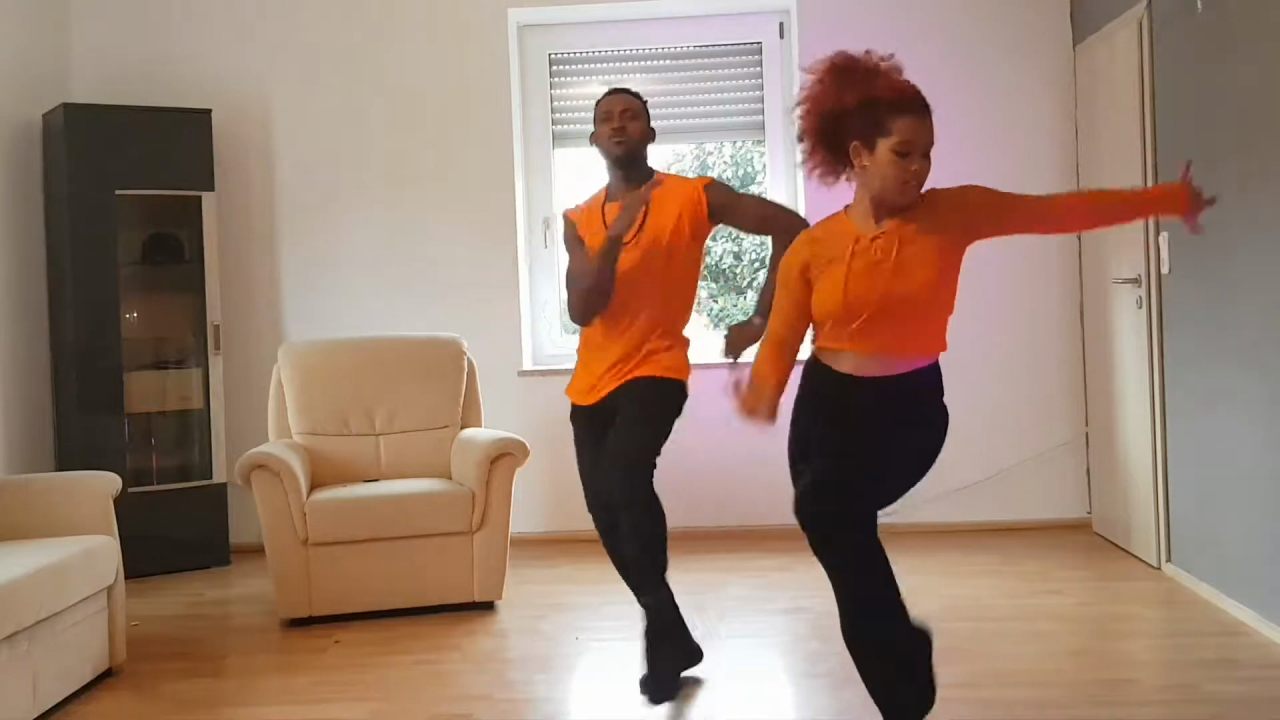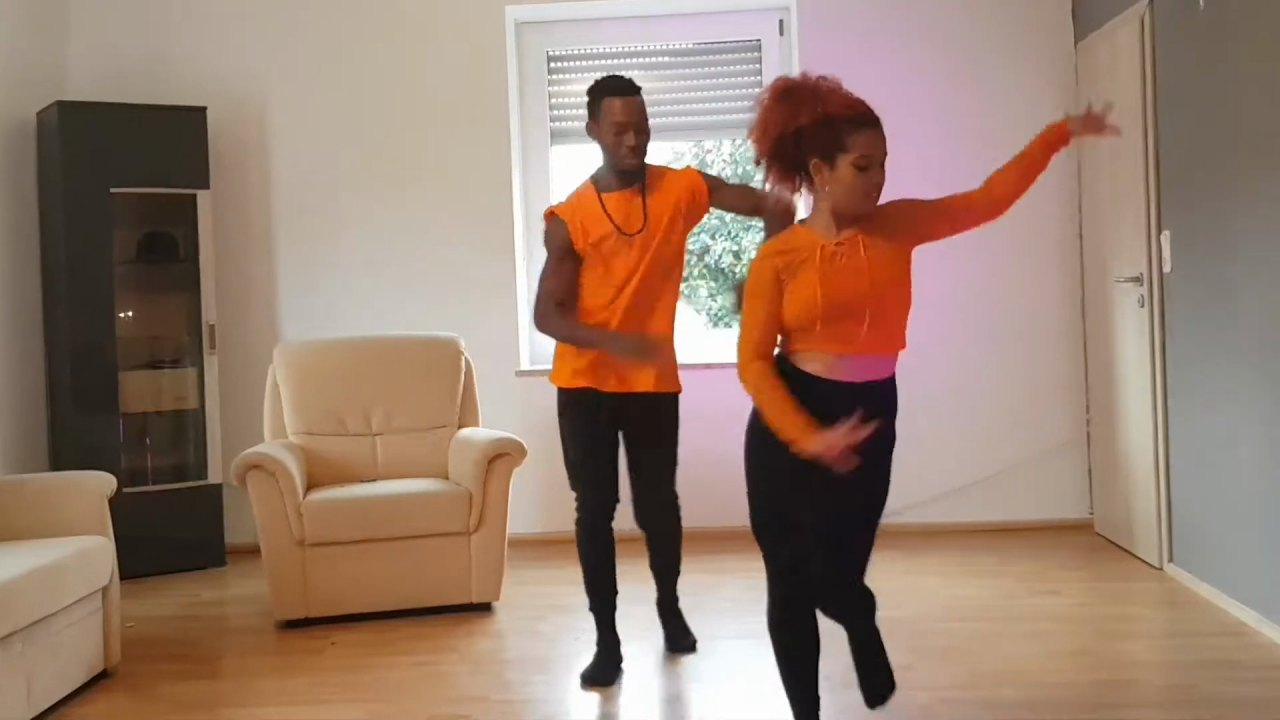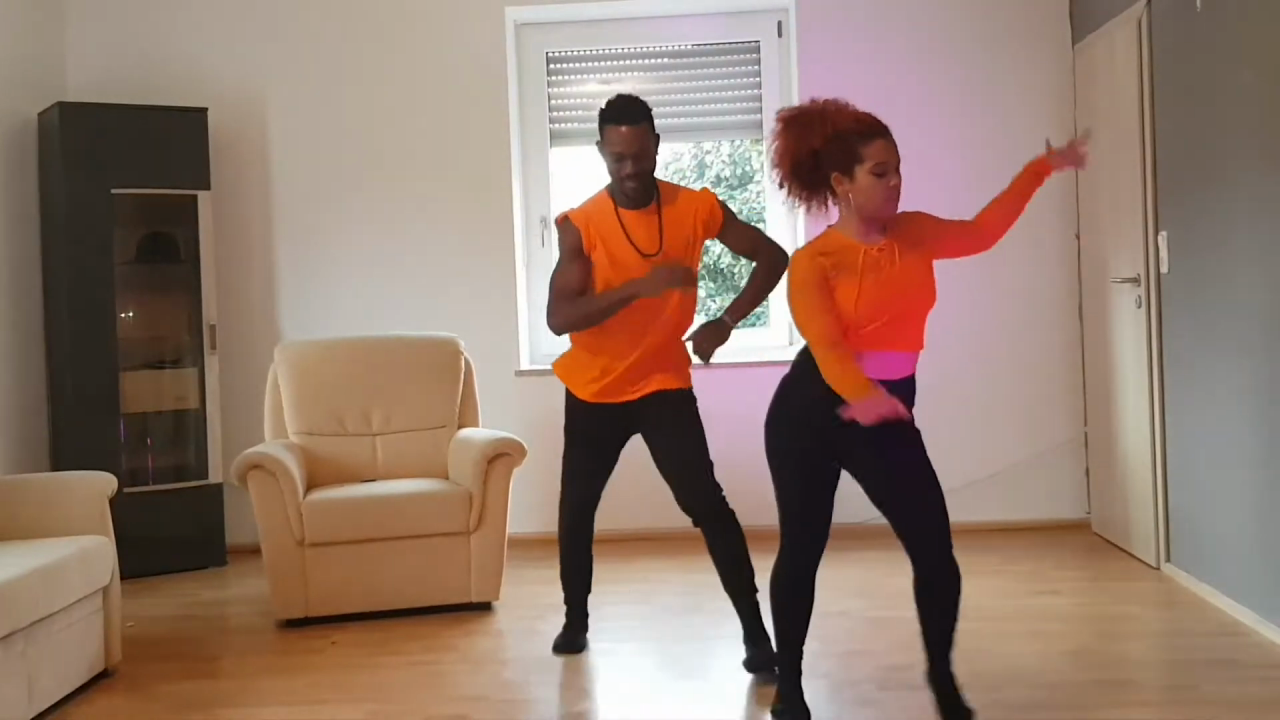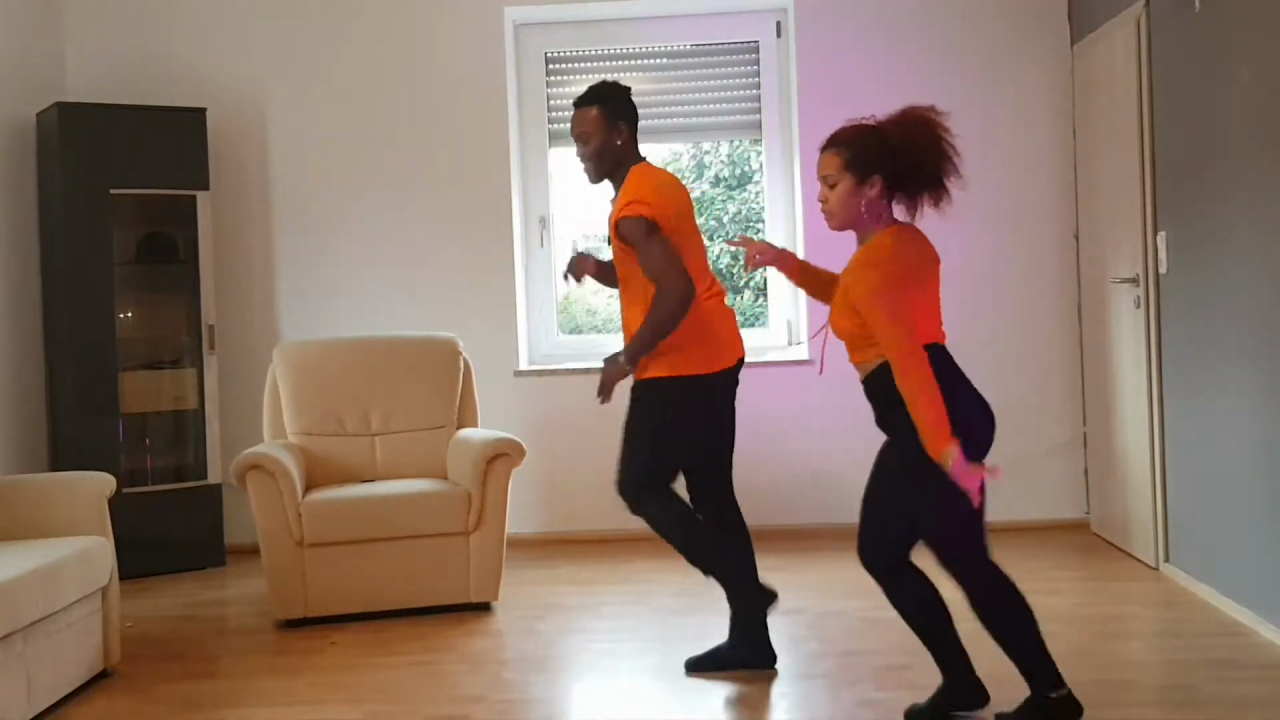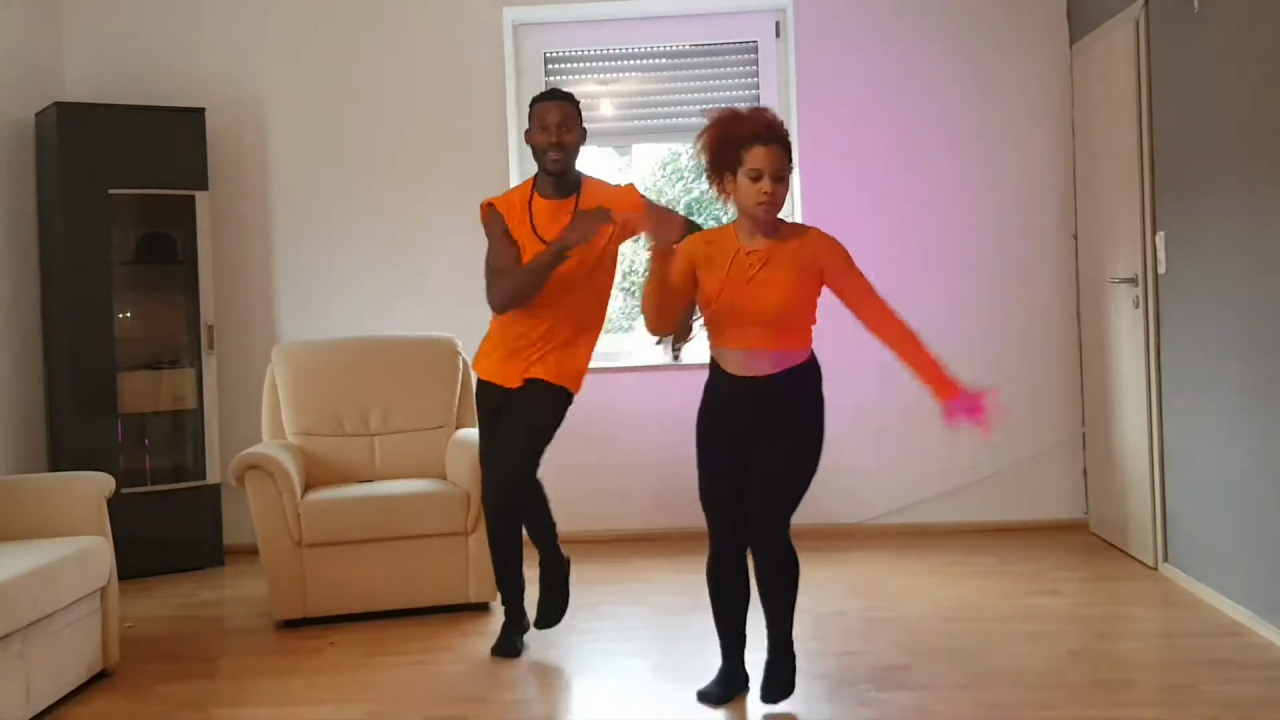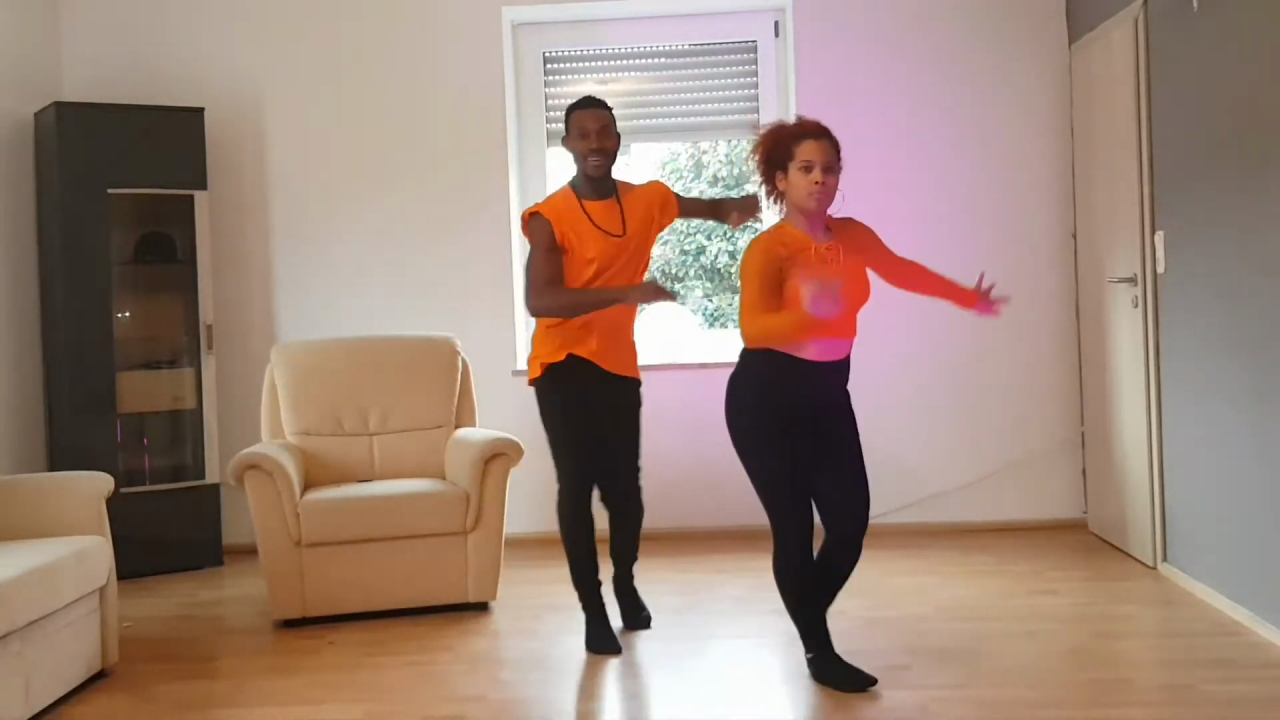
dt=0.7s
person 1, frame 1
left shoulder: (951, 214)
right shoulder: (811, 250)
left elbow: (1061, 212)
right elbow: (779, 347)
left wrist: (1163, 199)
right wrist: (760, 393)
left hip: (912, 410)
right hip: (829, 413)
left knee: (825, 506)
right knee: (857, 591)
left ankle: (901, 640)
person 1, frame 2
left shoulder: (900, 228)
right shoulder: (775, 260)
left elbow: (988, 198)
right elbow: (753, 367)
left wrist: (1056, 136)
right wrist: (811, 439)
left hip: (866, 420)
right hip: (786, 429)
left knee: (830, 575)
right knee: (788, 584)
left ankle: (862, 626)
person 1, frame 3
left shoulder: (915, 234)
right shoulder: (812, 263)
left elbow: (985, 228)
right elbow: (828, 351)
left wrist: (1040, 169)
right wrist: (863, 398)
left hip: (892, 417)
right hip: (814, 414)
left knee: (935, 552)
right knee: (801, 553)
person 1, frame 4
left shoulder: (878, 256)
right shoulder: (902, 244)
left elbow: (907, 357)
right elbow: (844, 297)
left wrist: (944, 450)
right wrist: (783, 260)
left hip: (927, 426)
right hip: (923, 423)
left knee: (965, 561)
right knee: (882, 552)
person 1, frame 5
left shoulder: (811, 248)
right shoulder: (699, 250)
left elbow: (882, 319)
right elbow: (660, 324)
left wrist: (946, 387)
right wrist: (661, 260)
left hip: (787, 409)
right hip: (724, 405)
left knee: (765, 532)
right knee: (724, 541)
left ankle: (779, 653)
right ankle: (730, 666)
person 1, frame 6
left shoulder: (853, 237)
right shoulder: (766, 249)
left elbow: (904, 272)
right elbow: (754, 330)
left wrist: (970, 298)
right wrist: (807, 311)
left hip: (828, 394)
right hip: (766, 401)
left knee: (849, 525)
right knee: (793, 528)
left ankle: (808, 623)
right ankle: (817, 649)
person 2, frame 1
left shoulder: (694, 195)
right shoulder: (577, 220)
left elbow: (793, 227)
right elbow: (582, 310)
left wrist: (762, 317)
right wrist: (617, 238)
left hip: (652, 375)
right hip: (591, 387)
left knee: (620, 480)
right knee: (611, 523)
left ankle: (661, 625)
right ankle: (676, 636)
person 2, frame 2
left shoulder: (682, 185)
right shoulder: (566, 218)
left elbow: (772, 206)
right elbow: (549, 316)
left wrist: (782, 218)
right wrist: (619, 341)
left hip: (654, 377)
right hip: (585, 379)
left knee: (655, 507)
right knee: (593, 508)
left ankle: (670, 604)
right ankle: (606, 641)
person 2, frame 3
left shoulder: (697, 207)
right shoulder: (578, 224)
left elbow: (774, 259)
right elbow: (559, 317)
left wrist: (724, 322)
right wrist: (640, 285)
left hip: (665, 383)
right hip: (593, 388)
left knee: (704, 500)
right knee: (577, 506)
left ankle: (754, 628)
right ankle: (576, 616)
person 2, frame 4
left shoulder: (636, 203)
right shoulder: (647, 191)
left elbow: (679, 291)
left wrist: (627, 358)
right wrist: (600, 271)
left hip: (684, 359)
right hip: (709, 357)
left knee: (637, 489)
right knee: (710, 493)
left ankle: (749, 598)
right ankle: (749, 638)
person 2, frame 5
left shoulder: (618, 202)
right shoulder: (500, 212)
left elbow: (689, 238)
right elbow: (501, 298)
right wrist: (566, 243)
left hip: (554, 371)
right hip: (497, 368)
left knee: (513, 476)
right knee: (496, 493)
left ankle: (553, 563)
right ankle: (513, 614)
person 2, frame 6
left shoulder: (652, 198)
right shoulder: (545, 218)
left elbow: (721, 208)
right elbow: (541, 302)
left wrist: (749, 204)
right wrist: (627, 292)
left hip: (615, 365)
right hip: (560, 362)
left knee: (622, 488)
right knee: (574, 478)
left ankle: (624, 583)
right ankle: (592, 608)
